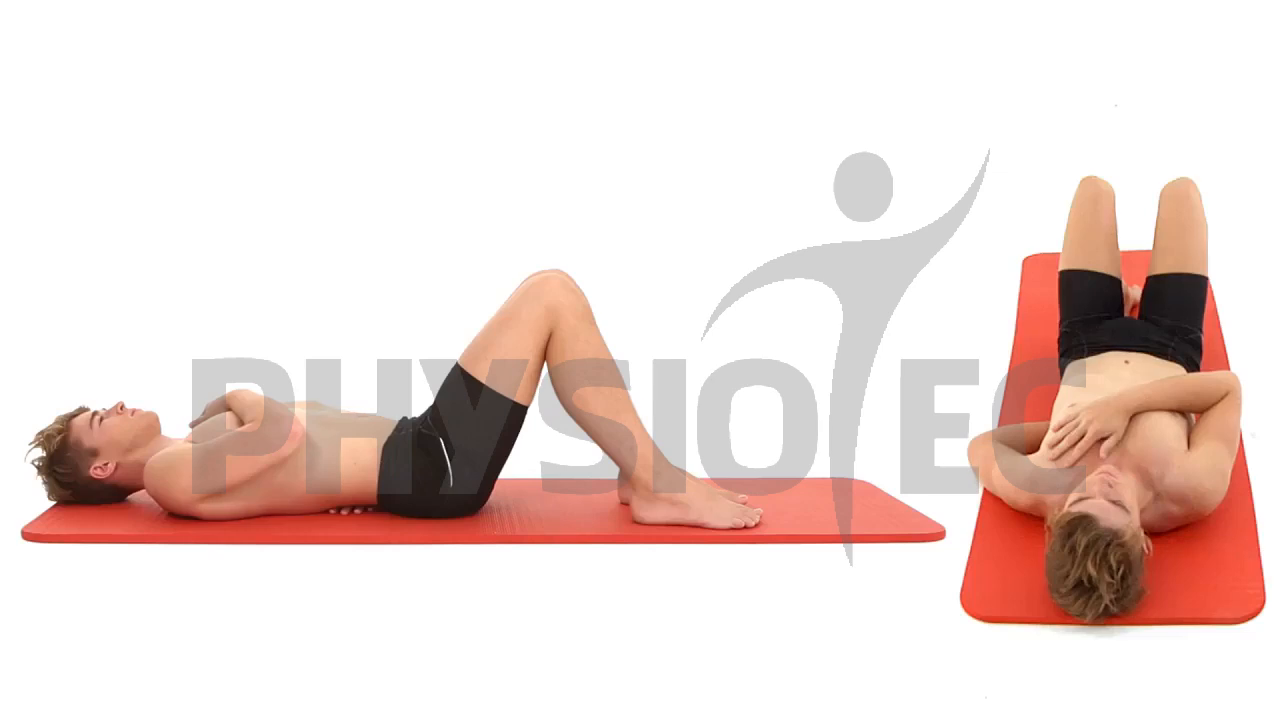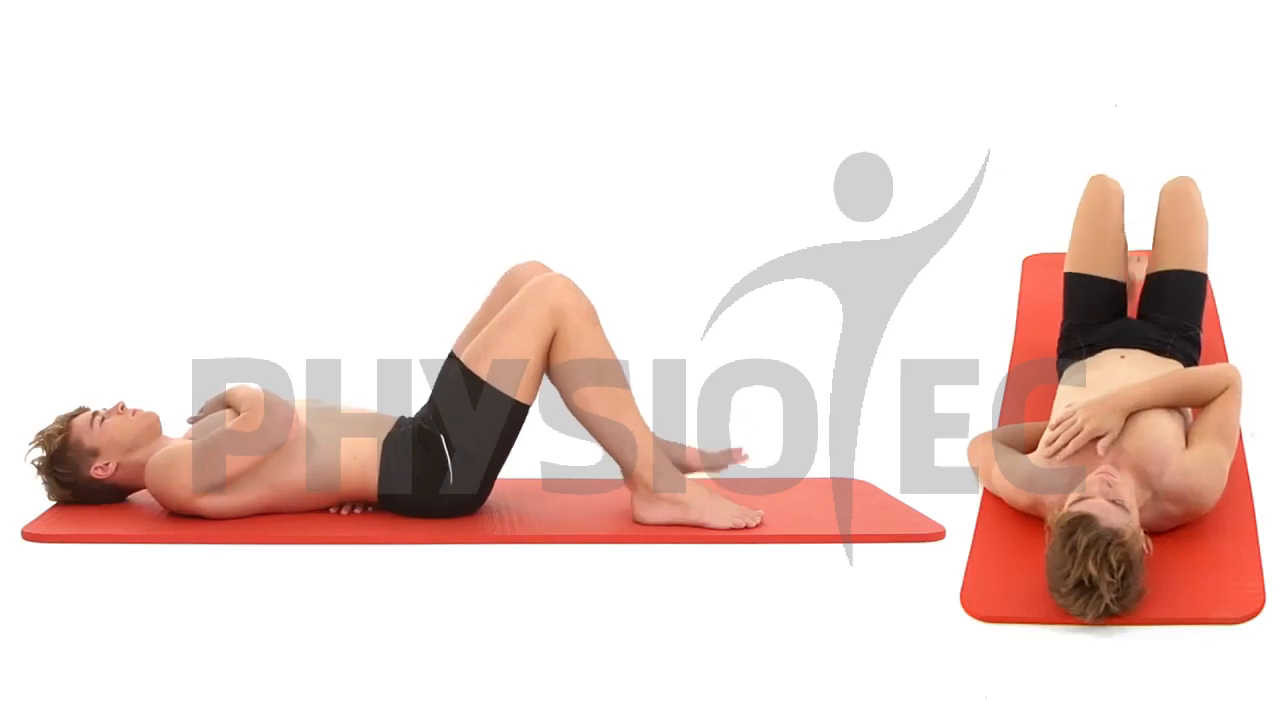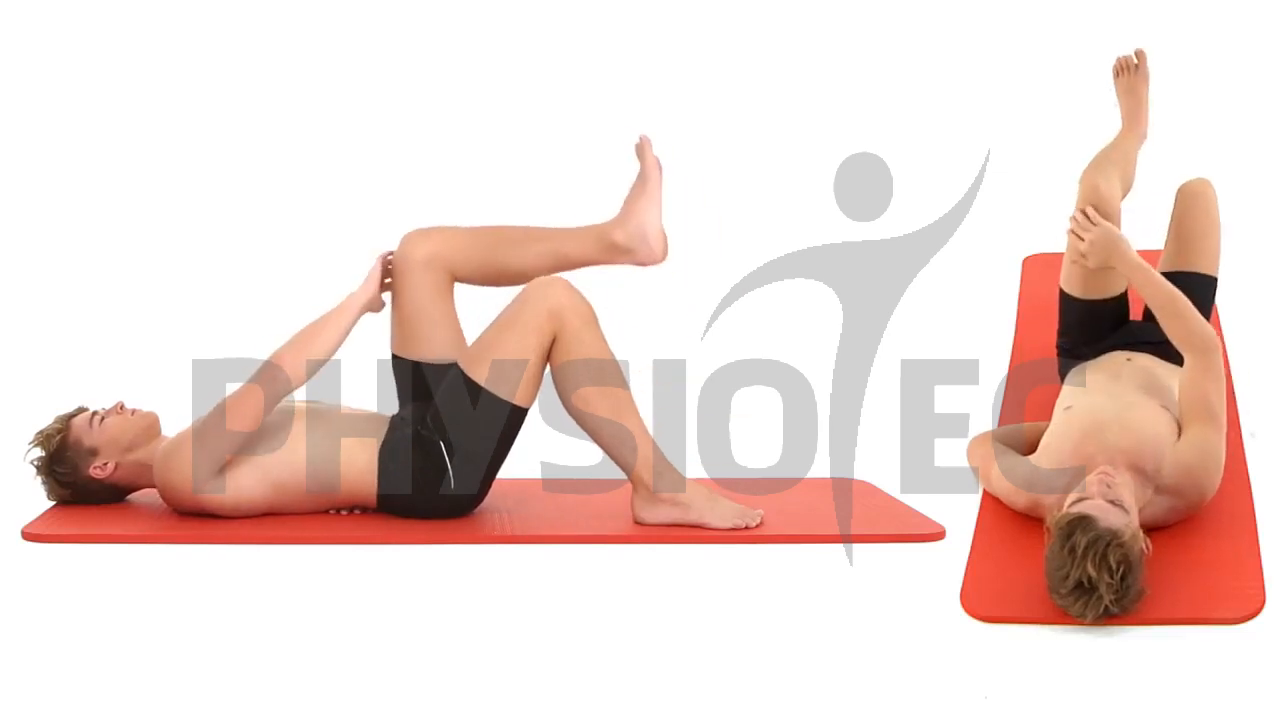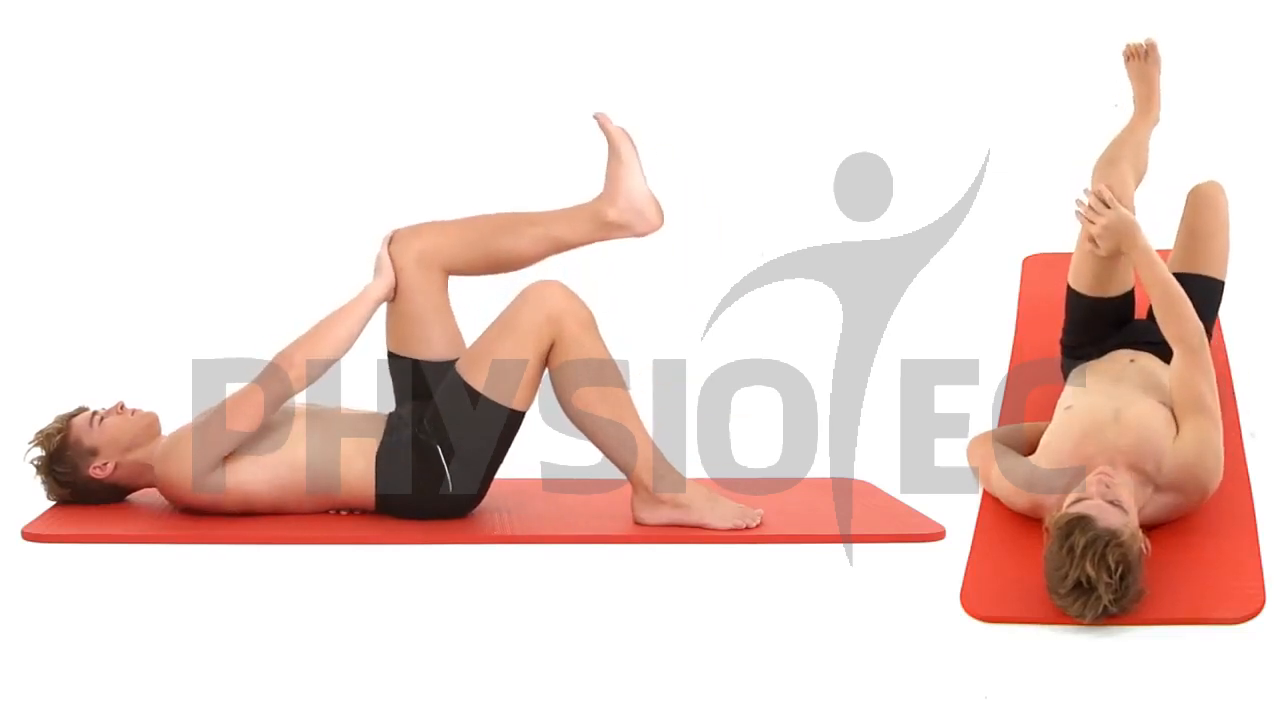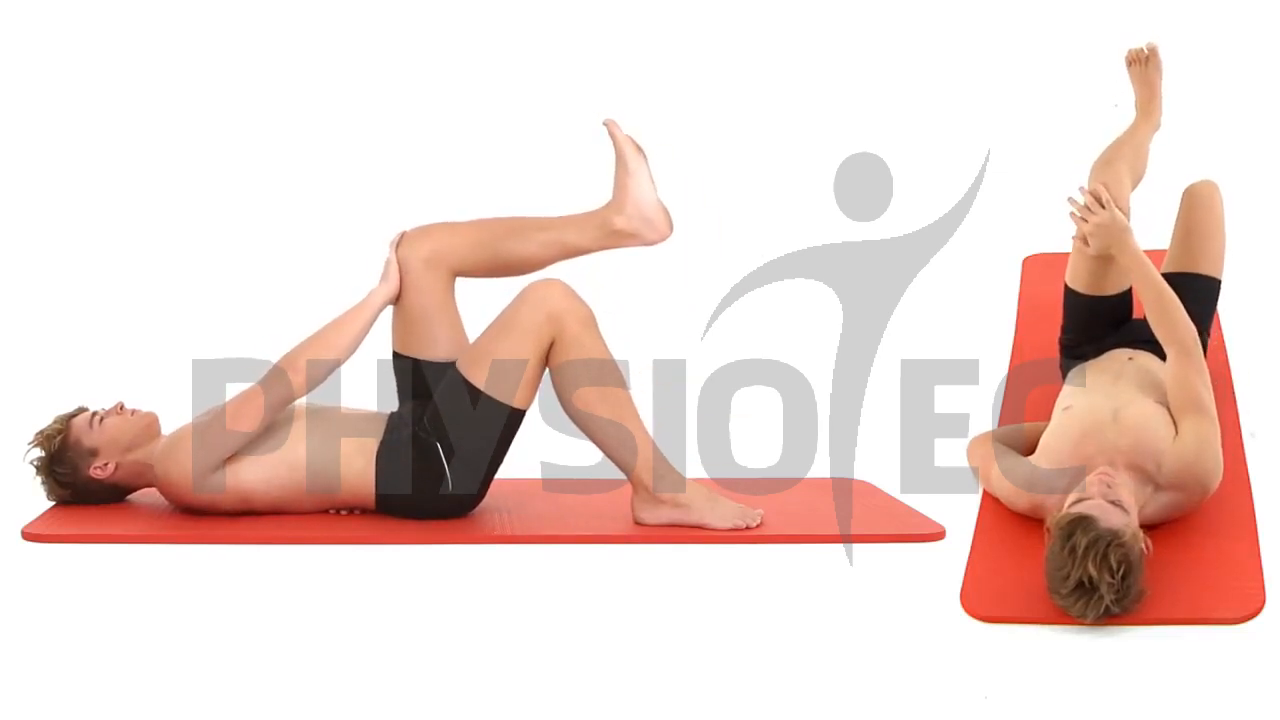
dt=1s
person 1, frame 1
left shoulder: (197, 446)
right shoulder: (172, 474)
right elbow: (285, 434)
right wrist: (243, 401)
left hip: (421, 444)
right hip: (434, 470)
left knee: (547, 293)
right knee: (553, 295)
left ankle: (644, 473)
right ankle: (658, 488)
person 1, frame 2
left shoulder: (197, 448)
right shoulder: (174, 473)
right elbow: (280, 425)
right wrist: (238, 394)
left hip: (420, 440)
right hip: (434, 467)
left knee: (529, 281)
right knee: (556, 297)
left ankle: (648, 451)
right ankle: (661, 489)
person 1, frame 3
left shoulder: (198, 450)
right shoulder: (180, 470)
right elbow: (269, 386)
right wrist: (360, 299)
left hip: (420, 434)
right hip: (435, 465)
left knee: (420, 252)
right knee: (553, 301)
left ankle: (619, 237)
right ankle: (662, 491)
person 1, frame 4
left shoulder: (194, 450)
right shoulder: (180, 468)
right elbow: (275, 384)
right wrist: (374, 294)
left hip: (419, 432)
right hip: (432, 466)
left knee: (413, 247)
right knee: (551, 306)
left ankle: (609, 213)
right ankle: (663, 492)
person 1, frame 5
left shoulder: (196, 451)
right shoulder: (180, 469)
right elbow: (278, 388)
right wrist: (378, 298)
left hip: (419, 433)
right hip: (431, 466)
left knee: (421, 248)
right knee: (552, 305)
left ankle: (617, 221)
right ankle: (662, 490)
person 2, frame 1
left shoulder: (1036, 493)
right shoulder: (1190, 497)
left elbow: (981, 445)
right elbow: (1227, 385)
left wrist: (1061, 426)
right wrist: (1126, 404)
left hip: (1089, 350)
right hip: (1168, 352)
left knee: (1095, 188)
right knee: (1180, 190)
left ankle: (1123, 297)
right ankle: (1132, 301)
person 2, frame 2
left shoulder: (1035, 493)
right shoulder: (1187, 496)
left elbow: (979, 445)
right elbow: (1227, 379)
left wrist: (1055, 428)
right wrist: (1122, 403)
left hip: (1088, 353)
right hip: (1165, 351)
left knee: (1104, 188)
right knee: (1180, 188)
left ankle: (1127, 282)
right ankle: (1133, 277)
person 2, frame 3
left shoulder: (1033, 496)
right shoulder: (1186, 490)
left elbow: (979, 444)
right elbow: (1204, 351)
left wrist: (1056, 427)
right wrist: (1126, 259)
left hip: (1089, 361)
right hip: (1164, 361)
left knee: (1096, 194)
right knee: (1196, 190)
left ankle: (1135, 125)
person 2, frame 4
left shoulder: (1033, 496)
right shoulder: (1187, 485)
left elbow: (980, 443)
right elbow: (1191, 347)
left wrist: (1063, 424)
right wrist: (1137, 245)
left hip: (1090, 360)
right hip: (1162, 360)
left knee: (1110, 190)
right knee: (1207, 194)
left ankle: (1147, 111)
person 2, frame 5
left shoulder: (1034, 497)
right shoulder: (1189, 483)
left elbow: (980, 444)
right elbow: (1184, 350)
left wrist: (1061, 426)
right wrist: (1125, 247)
left hip: (1089, 357)
right hip: (1160, 358)
left knee: (1106, 186)
right knee: (1202, 192)
left ankle: (1147, 116)
